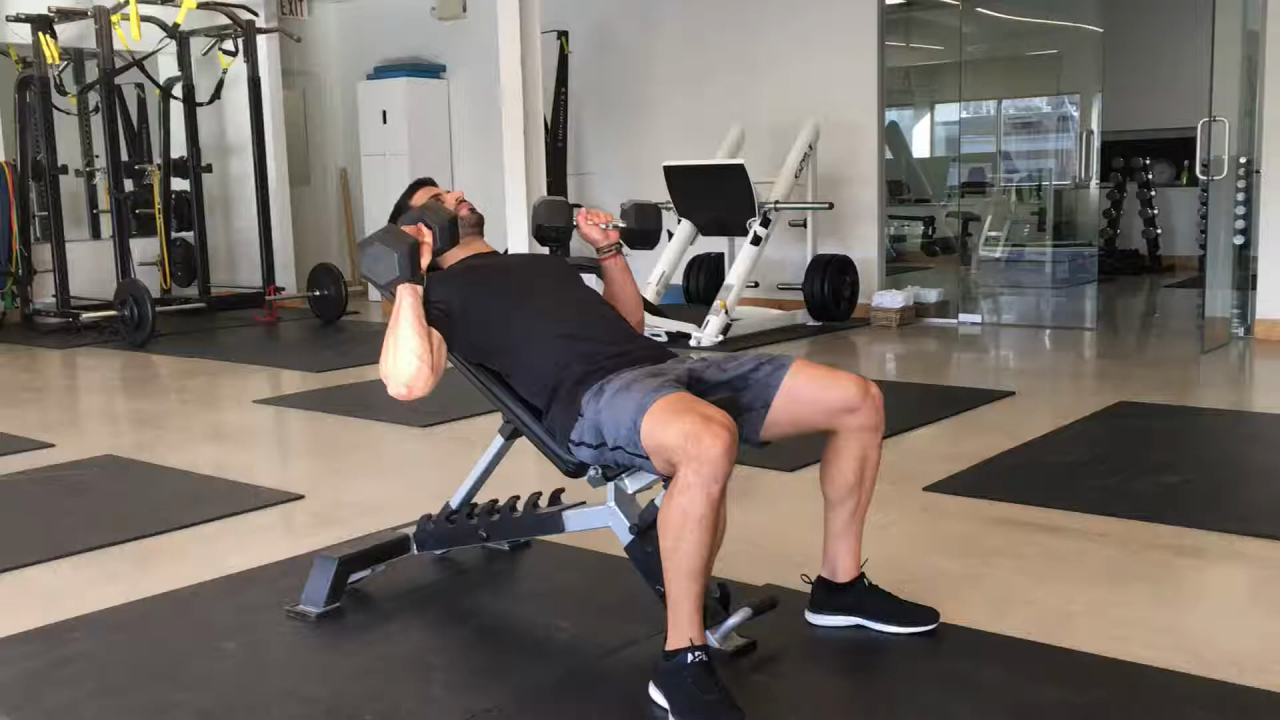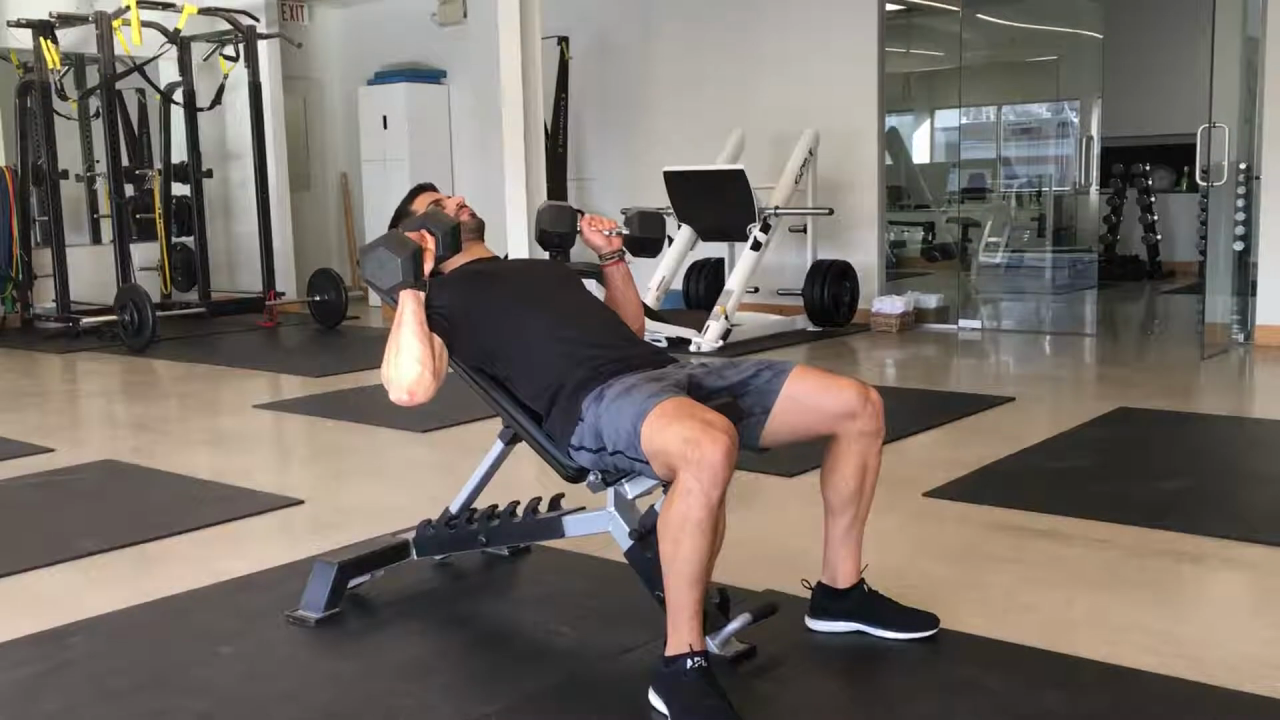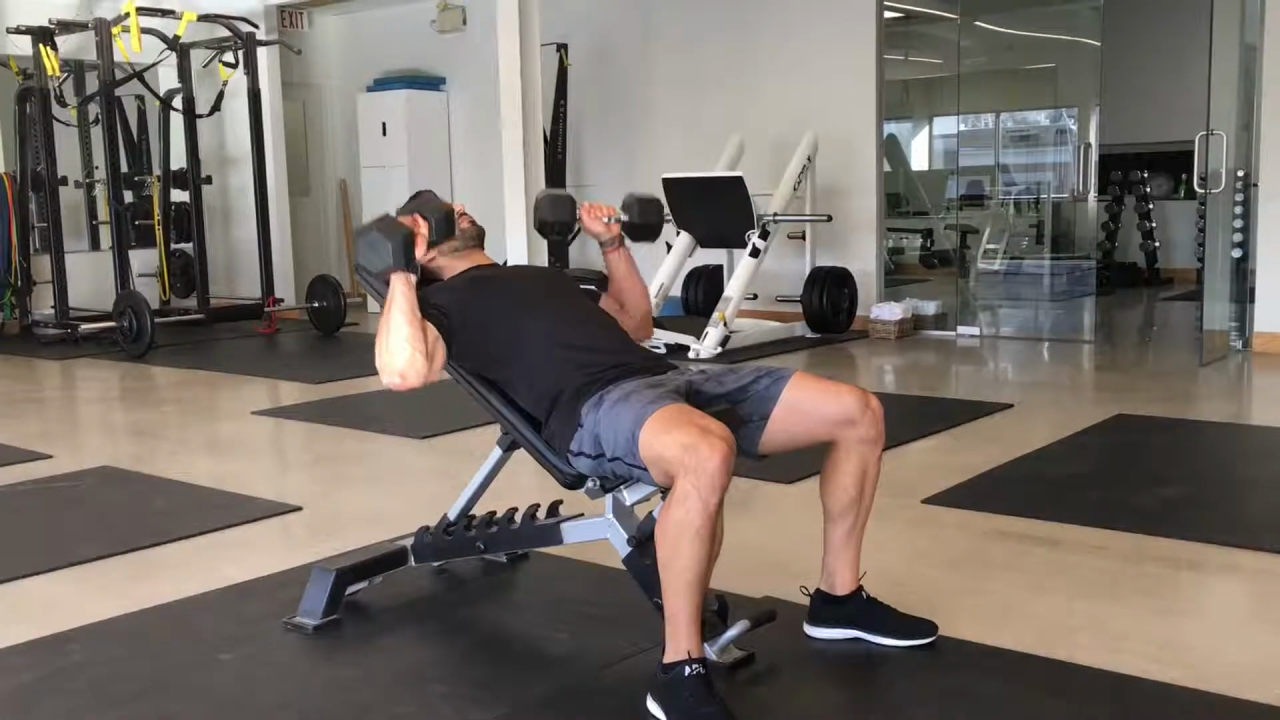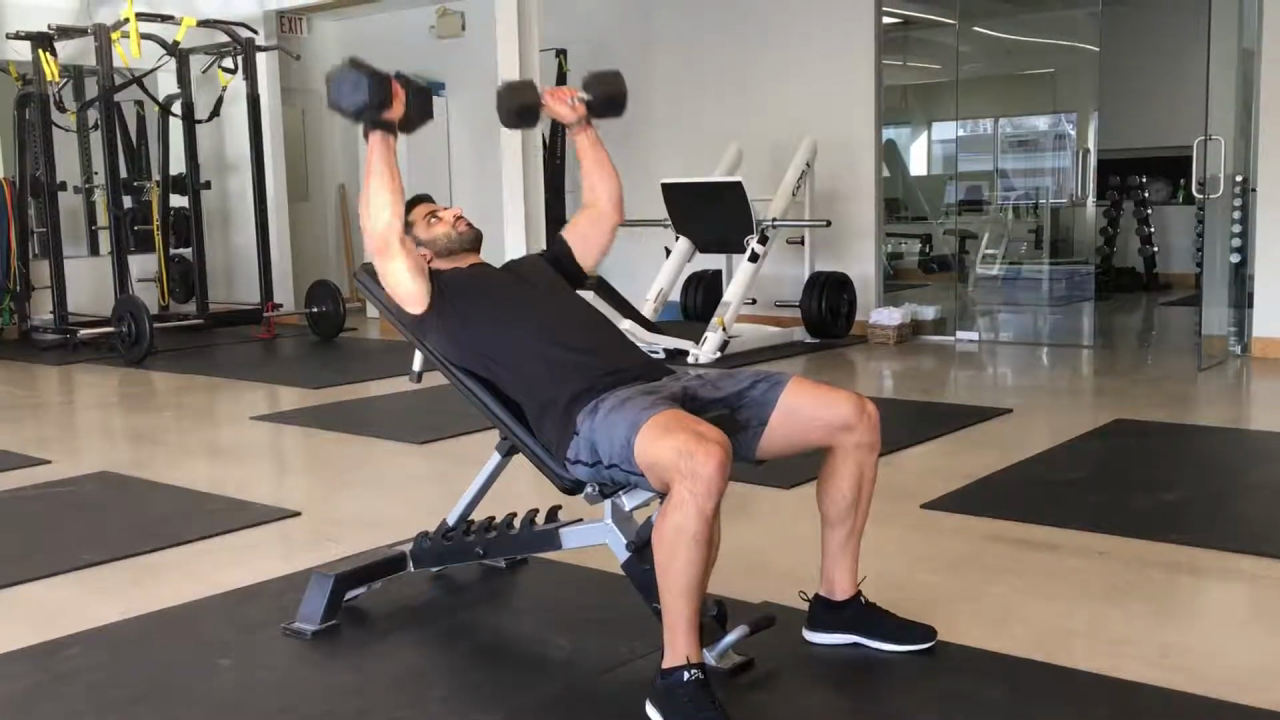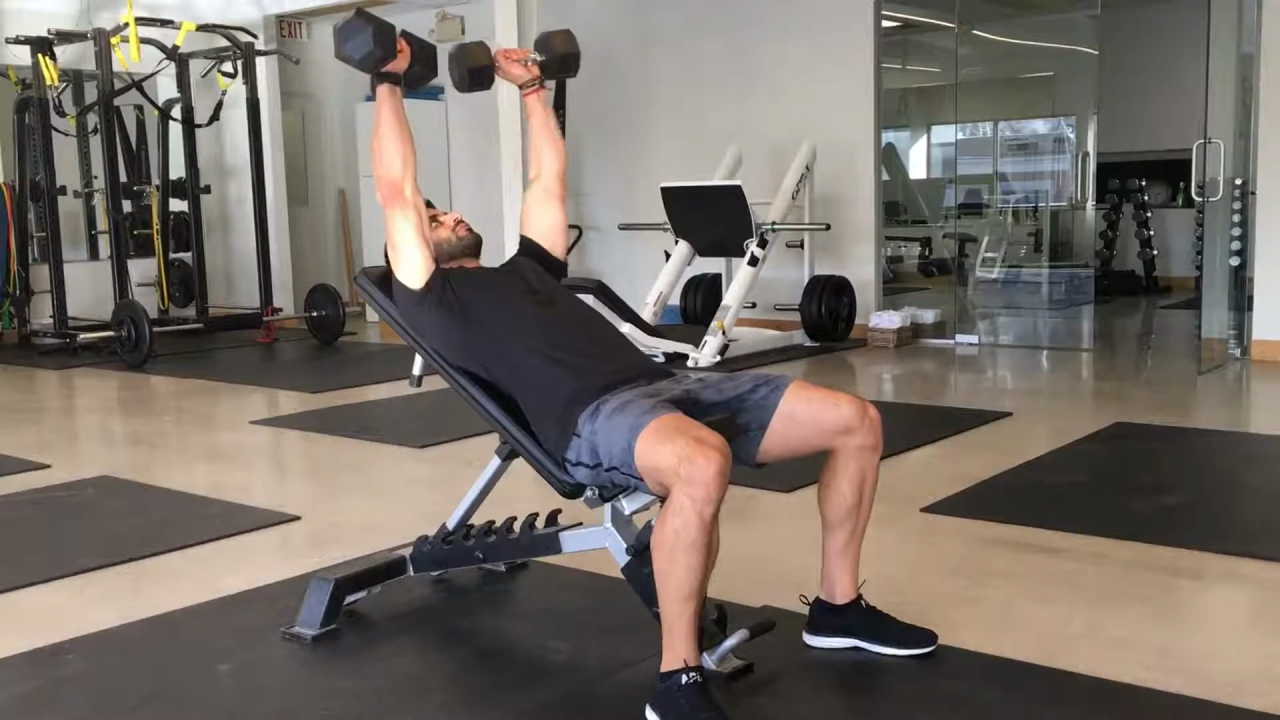
dt=0.3s
person 1, frame 1
left shoulder: (537, 258)
right shoulder: (443, 290)
right elbow: (406, 383)
left wrist: (608, 249)
right wrist: (409, 280)
left hip: (665, 364)
right hip: (594, 394)
left knee: (858, 400)
right knee: (709, 443)
left ankle: (840, 585)
right ankle: (682, 661)
person 1, frame 2
left shoulder: (538, 265)
right shoulder: (445, 295)
right elbow: (408, 389)
left wrist: (611, 257)
right wrist: (411, 286)
left hip: (664, 370)
right hip: (596, 400)
left knee: (858, 405)
right knee: (708, 448)
left ankle: (841, 591)
right ankle: (682, 665)
person 1, frame 3
left shoulder: (537, 275)
right shoulder: (447, 303)
left elbow: (636, 323)
right elbow: (403, 373)
left wrist: (613, 243)
right wrist: (403, 267)
left hip: (660, 374)
right hip: (593, 408)
left knee: (857, 411)
right knee: (706, 453)
left ankle: (838, 598)
right ankle: (680, 672)
person 1, frame 4
left shoulder: (531, 269)
right shoulder: (437, 299)
left elbow: (605, 210)
right elbow: (382, 240)
left wrist: (579, 127)
right wrist: (380, 133)
left hip: (663, 381)
right hip: (591, 414)
left knee: (855, 419)
right knee: (703, 459)
left ankle: (837, 602)
person 1, frame 5
left shoulder: (526, 267)
right shoulder: (435, 300)
left elbow: (549, 179)
right elbow: (396, 193)
left wrist: (530, 88)
right wrist: (388, 84)
left hip: (663, 384)
right hip: (591, 418)
left knee: (855, 421)
right knee: (704, 467)
left ankle: (838, 607)
